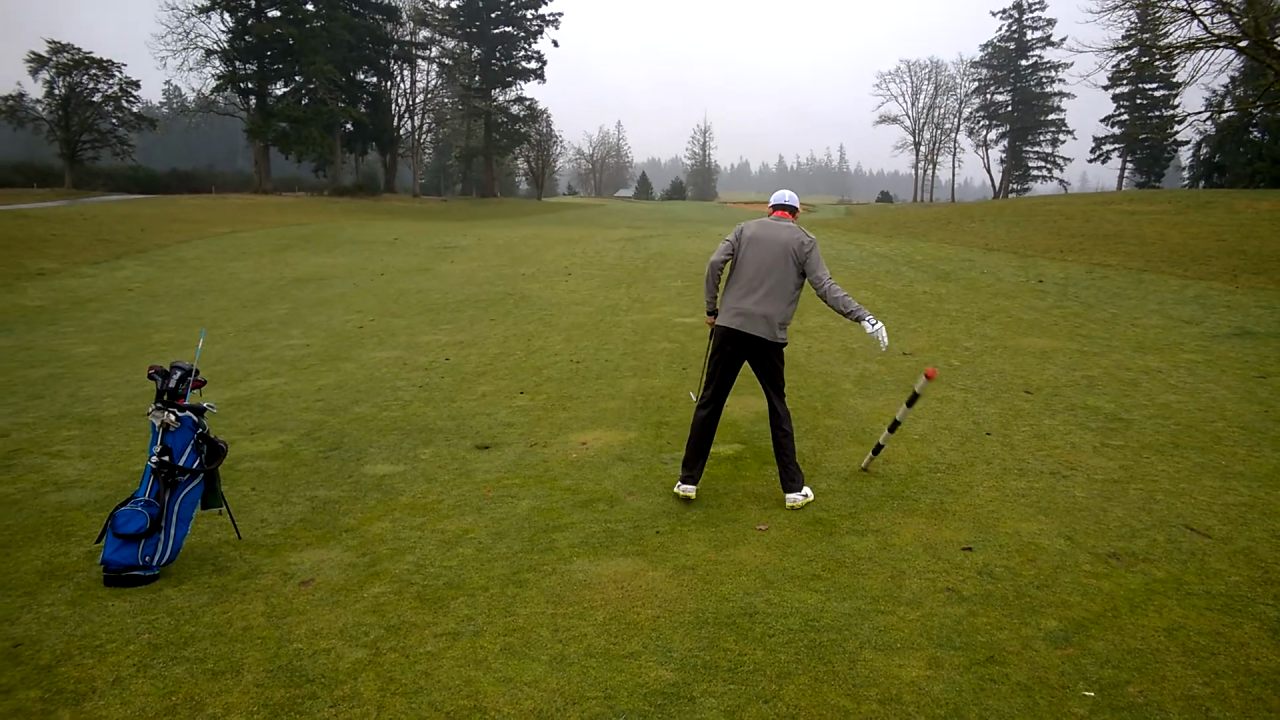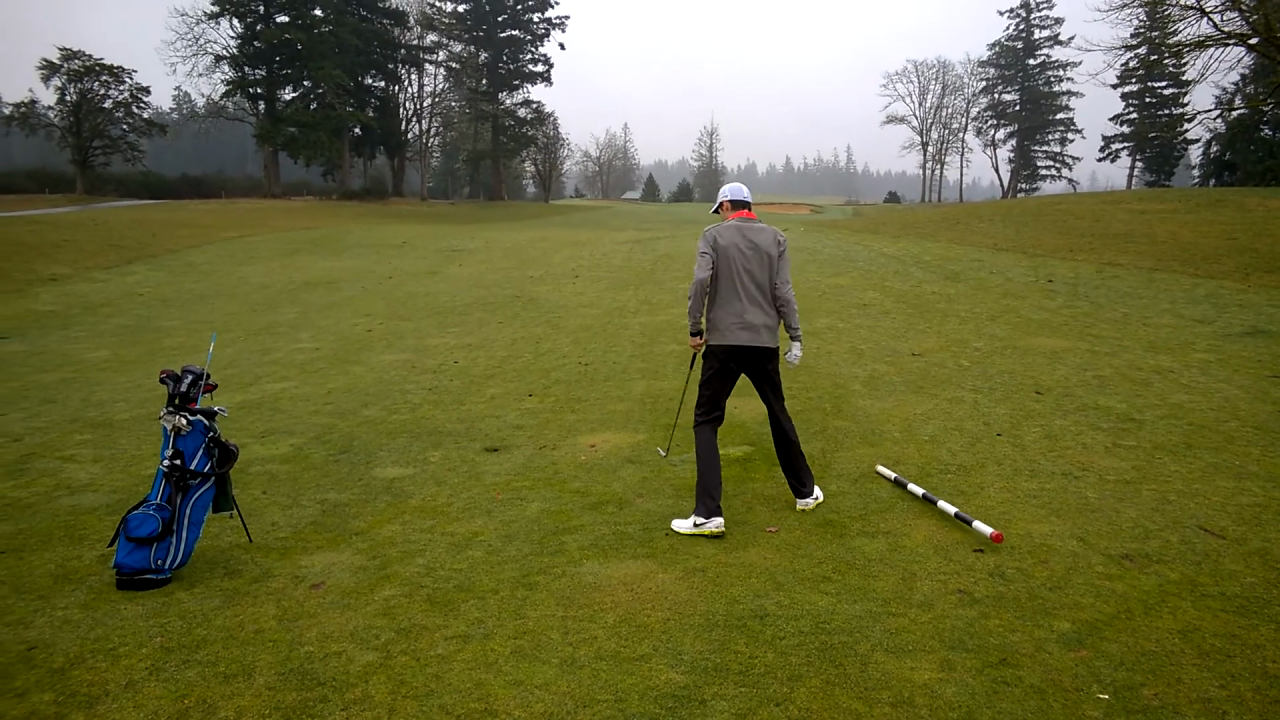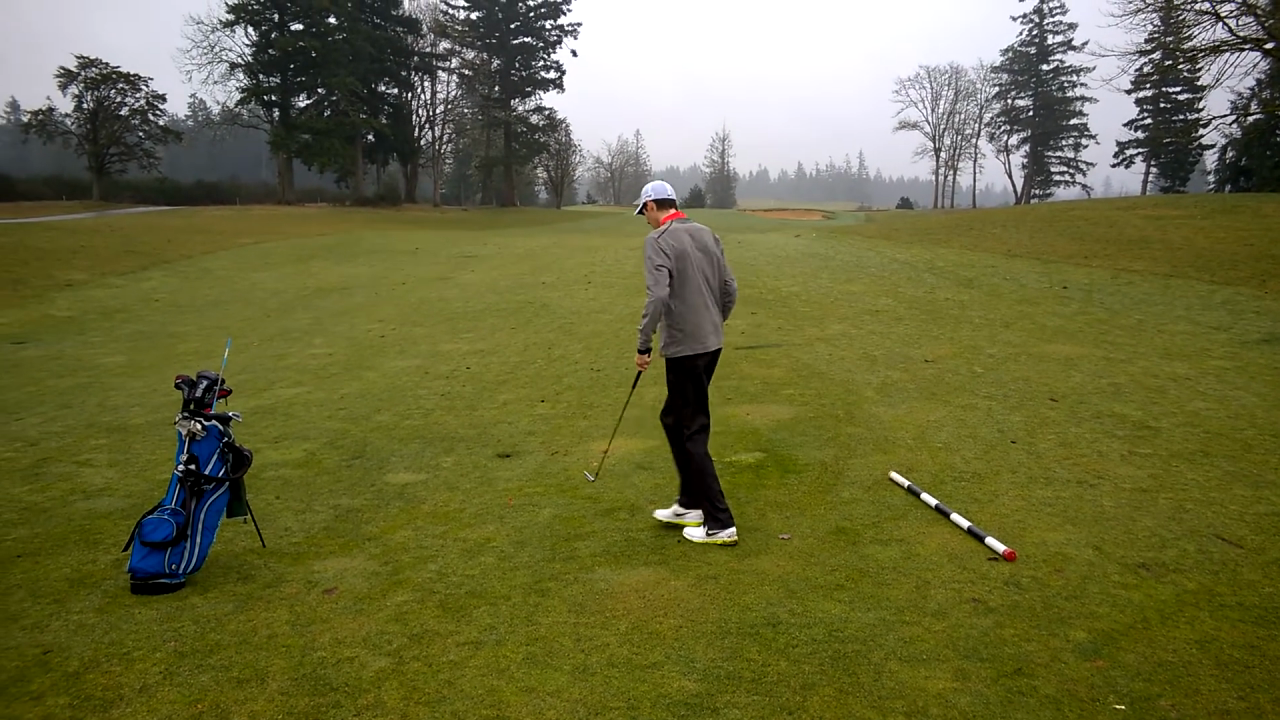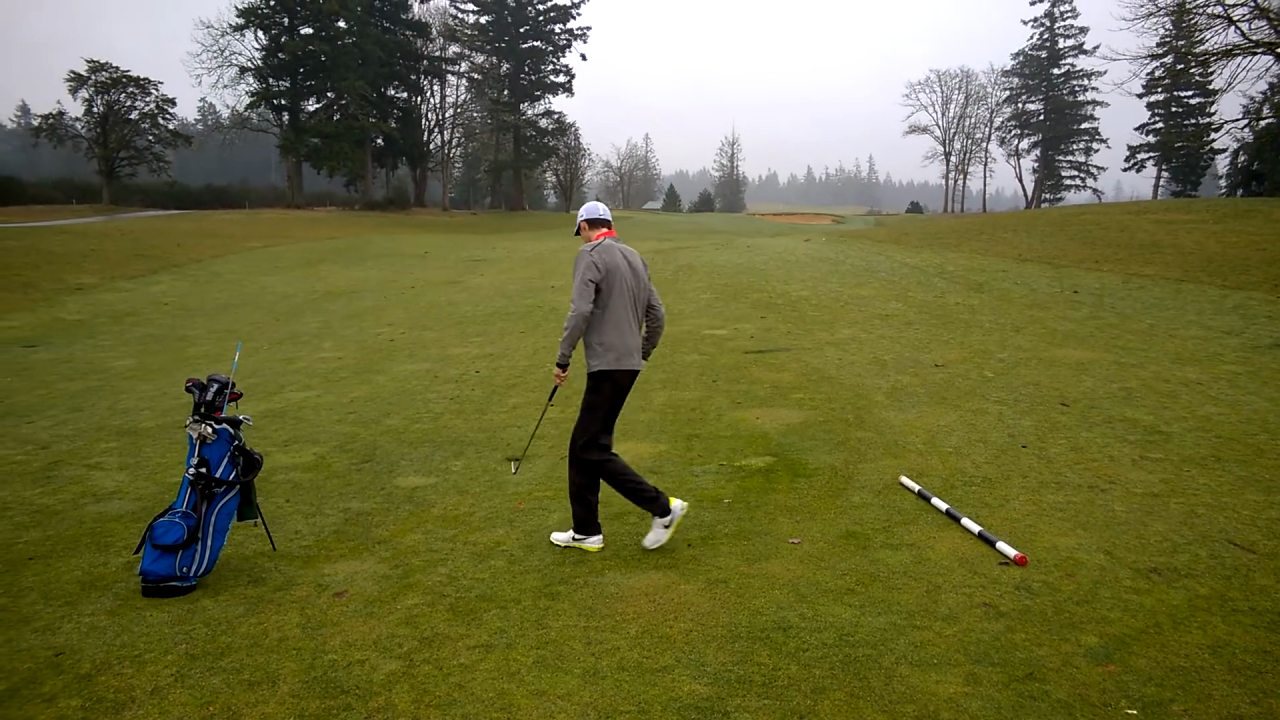
dt=0.4s
person 1, frame 1
left shoulder: (746, 228)
right shoulder: (805, 240)
left elbow: (715, 263)
right elbow: (826, 288)
left wrist: (712, 309)
right wrist: (866, 319)
left hip: (732, 328)
right hip: (769, 334)
left knee: (710, 401)
right knee: (778, 407)
left ankle: (688, 480)
right ankle: (793, 488)
person 1, frame 2
left shoulder: (713, 235)
right shoulder: (775, 238)
left elbow: (700, 281)
right elbow: (783, 292)
left wrist: (695, 329)
right wrist: (795, 337)
left hip: (722, 342)
right hip: (762, 343)
left knee: (706, 422)
right knee: (777, 414)
left ankle: (709, 514)
right ankle: (805, 492)
person 1, frame 3
left shoulder: (658, 239)
right shoulder: (707, 234)
left elbow: (658, 297)
right elbow: (730, 289)
left wrist: (643, 346)
left hip: (685, 350)
right hip: (708, 345)
left knee: (691, 433)
right knee: (675, 421)
left ankle: (721, 524)
right ankle: (690, 504)
person 1, frame 4
left shoulder: (590, 252)
right shoulder: (635, 258)
left elbow: (581, 311)
right elbow: (657, 314)
left wrist: (562, 360)
right wrist: (644, 353)
left hip: (608, 366)
right hip: (629, 364)
left knee: (593, 451)
right knee: (588, 444)
left ankle: (661, 507)
right ankle: (584, 532)
